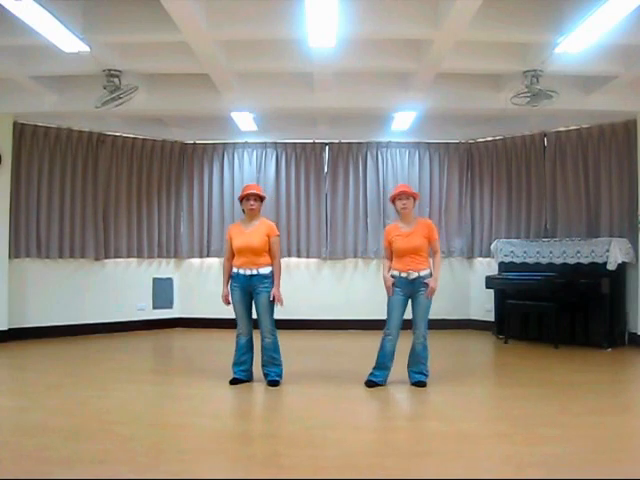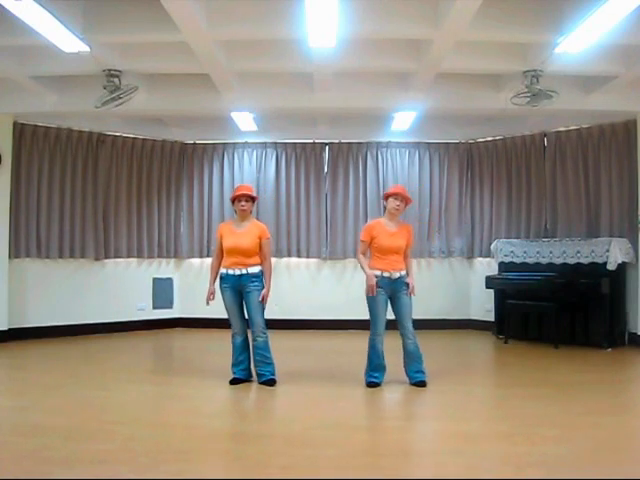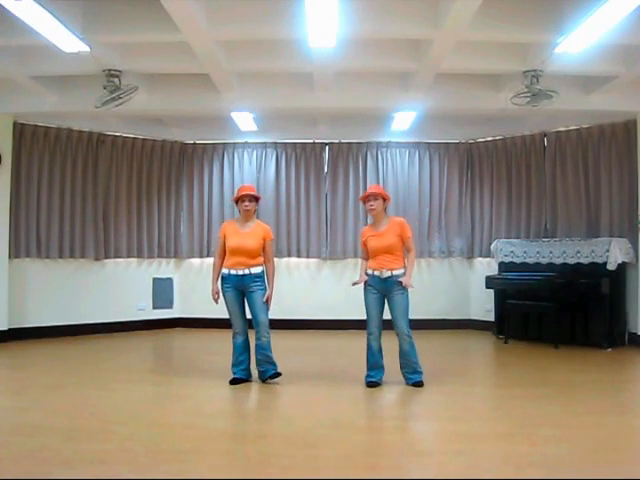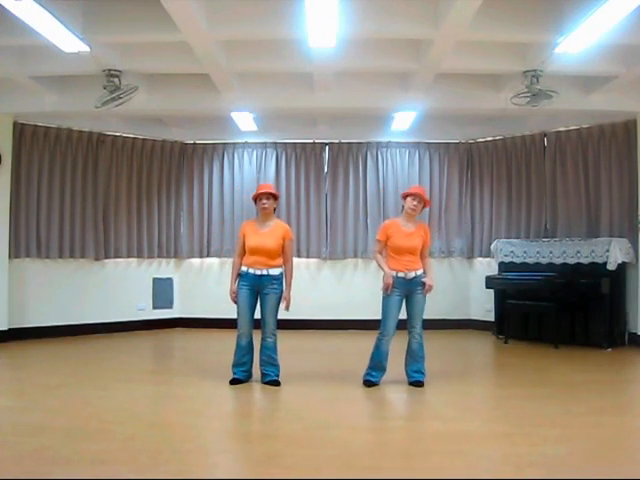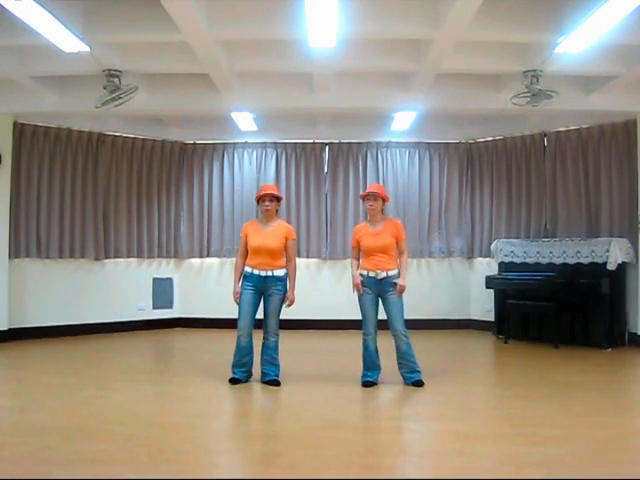
dt=1s
person 1, frame 1
left shoulder: (426, 225)
right shoulder: (390, 230)
left elbow: (436, 253)
left wrist: (435, 277)
right wrist: (385, 274)
left hip: (422, 281)
right hip: (399, 282)
left knee: (420, 331)
right knee: (391, 330)
left ankle: (418, 374)
right ankle: (379, 375)
person 1, frame 2
left shoulder: (406, 229)
right shoulder: (372, 226)
right elbow: (360, 254)
left wrist: (411, 277)
right wrist: (368, 273)
left hip: (400, 281)
right hip: (378, 281)
left knee: (408, 330)
right knee: (377, 331)
left ankle: (415, 374)
right ankle: (375, 375)
person 1, frame 3
left shoulder: (399, 223)
right shoulder: (365, 231)
left elbow: (411, 251)
left wrist: (408, 275)
right wrist: (362, 274)
left hip: (396, 280)
right hip: (373, 281)
left knee: (402, 329)
right knee: (373, 330)
left ankle: (412, 374)
right ankle: (374, 375)
person 1, frame 4
left shoulder: (423, 229)
right shoulder: (388, 226)
right elbow: (377, 253)
left wrist: (429, 276)
right wrist: (386, 271)
left hip: (417, 281)
right hip: (395, 282)
left knee: (416, 330)
right knee: (387, 330)
left ankle: (416, 374)
right ankle: (374, 374)
person 1, frame 5
left shoulder: (395, 225)
right shoulder: (359, 230)
left elbow: (403, 254)
right elbow: (355, 258)
left wrist: (403, 277)
right wrist: (355, 273)
left hip: (390, 280)
right hip: (367, 282)
left knee: (399, 329)
right knee: (369, 331)
left ankle: (411, 374)
right ankle: (370, 375)
person 2, frame 1
left shoulder: (269, 227)
right shoulder: (233, 229)
left elbow: (276, 259)
right elbow: (228, 259)
left wrist: (276, 286)
right wrist: (225, 286)
left hip: (263, 279)
right hip: (239, 280)
left knee: (267, 329)
right knee: (242, 329)
left ankle: (273, 373)
right ankle: (242, 372)
person 2, frame 2
left shoulder: (261, 228)
right shoulder: (223, 228)
left elbow: (266, 260)
right elbow: (217, 258)
left wrist: (267, 286)
right wrist: (211, 284)
left hip: (252, 279)
right hip: (228, 280)
left knee: (258, 327)
right knee: (237, 329)
left ankle: (265, 373)
right ankle: (241, 372)
person 2, frame 3
left shoulder: (264, 229)
right shoulder: (226, 227)
left elbow: (269, 261)
right elbow: (219, 257)
left wrist: (270, 287)
right wrist: (214, 283)
left hip: (255, 279)
right hip: (230, 280)
left knee: (262, 326)
right knee: (238, 329)
left ankle: (267, 370)
right ankle: (241, 373)
person 2, frame 4
left shoulder: (284, 229)
right shoulder: (246, 227)
left elbow: (288, 261)
right elbow: (238, 257)
left wrist: (288, 289)
right wrist: (233, 283)
left hip: (272, 280)
right hip: (247, 278)
left knee: (269, 330)
right knee: (243, 329)
left ankle: (270, 374)
right ankle: (241, 372)
person 2, frame 5
left shoulder: (286, 229)
right shoulder: (248, 227)
left elbow: (291, 261)
right elbow: (241, 258)
left wrist: (291, 289)
right wrist: (236, 284)
left hip: (276, 281)
right hip: (251, 279)
left knee: (272, 330)
right knee: (243, 328)
left ankle: (270, 374)
right ankle: (240, 372)
